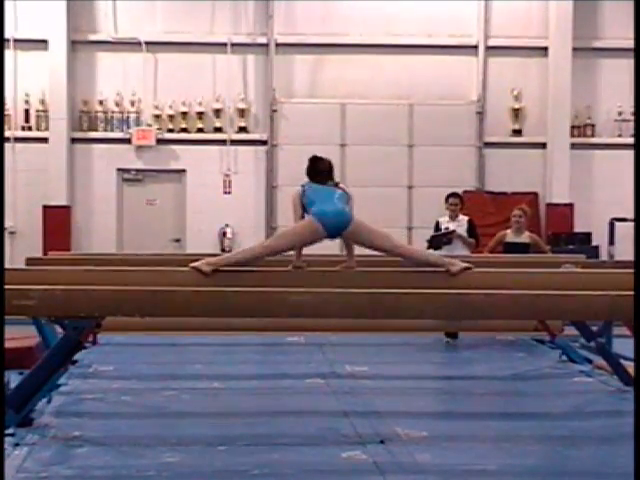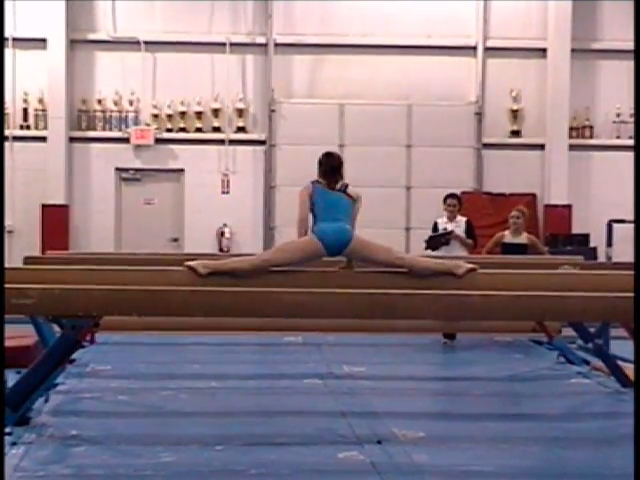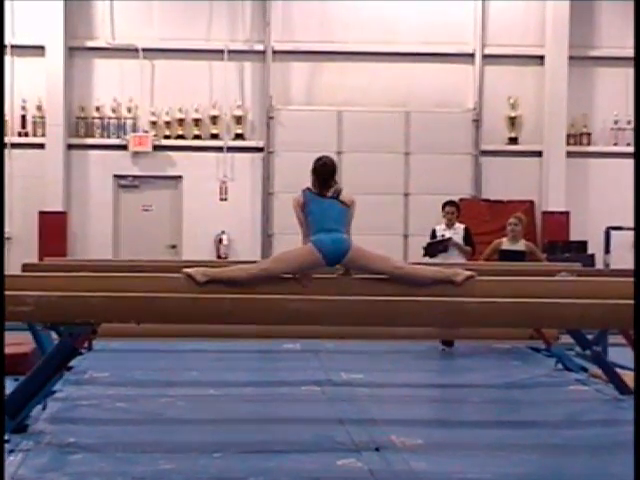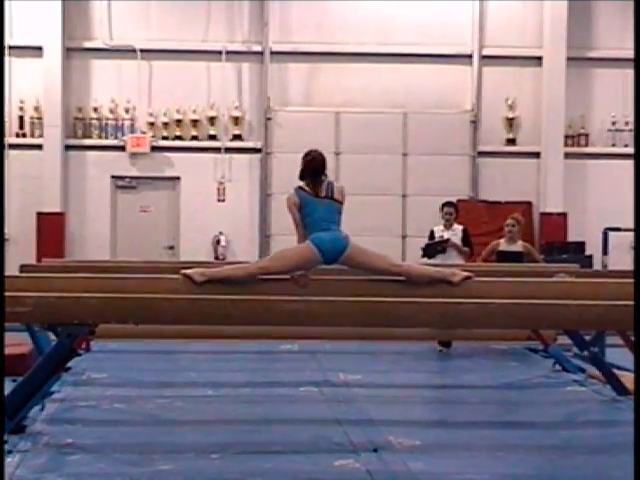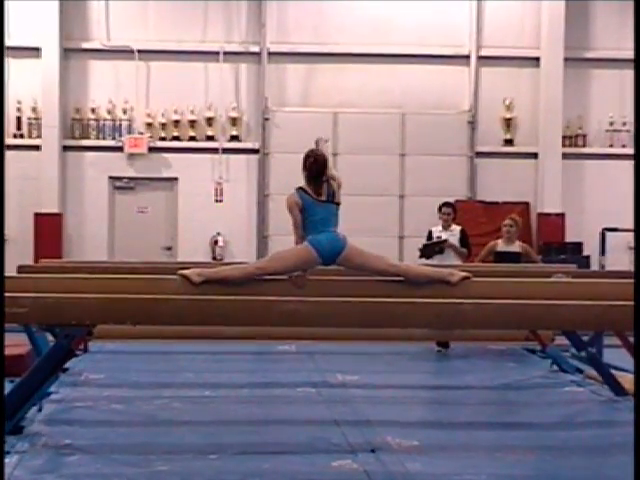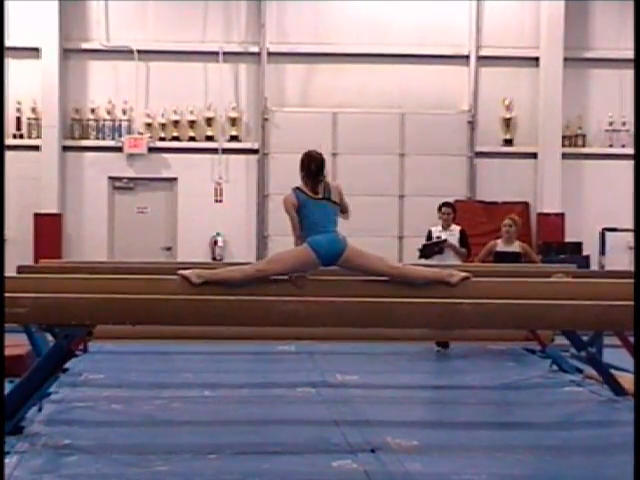
dt=0.3s
person 1, frame 1
left shoulder: (301, 192)
right shoulder: (343, 190)
left elbow: (299, 225)
left wrist: (297, 258)
right wrist: (351, 259)
left hip: (321, 220)
right hip: (343, 219)
left knee: (266, 247)
right knee: (397, 247)
left ankle: (212, 263)
right ankle: (450, 263)
person 1, frame 2
left shoulder: (308, 190)
right shoulder: (353, 194)
left elbow: (302, 221)
left wrist: (301, 255)
right wrist: (350, 259)
left hip: (321, 237)
right hip: (345, 237)
left knee: (264, 260)
right knee: (401, 260)
left ankle: (207, 266)
right ankle: (454, 266)
person 1, frame 3
left shoulder: (301, 198)
right shoulder: (347, 199)
left wrist: (304, 268)
right wrist: (346, 265)
left hip: (320, 247)
right hip: (343, 246)
left knee: (262, 269)
right knee: (399, 269)
left ankle: (205, 273)
right ankle: (454, 274)
person 1, frame 4
left shoulder: (294, 197)
right shoulder: (338, 190)
left elbow: (301, 234)
left wrist: (302, 266)
left hip: (316, 246)
right hip: (341, 243)
left knee: (261, 267)
right knee: (395, 266)
left ankle: (204, 274)
right ankle: (451, 274)
person 1, frame 5
left shoulder: (295, 198)
right shoulder: (336, 186)
left elbow: (299, 235)
right elbow: (329, 173)
left wrist: (299, 267)
right wrist: (323, 153)
left hip: (314, 248)
right hip: (339, 245)
left knee: (257, 268)
right knee: (395, 267)
left ankle: (201, 274)
right ankle: (450, 274)
person 1, frame 6
left shoulder: (292, 198)
right shoulder: (335, 190)
left elbow: (298, 236)
left wrist: (299, 266)
left hip: (314, 248)
right hip: (338, 245)
left knee: (258, 270)
right knee: (394, 269)
left ankle: (201, 275)
right ankle: (449, 275)
person 2, frame 1
left shoulder: (468, 221)
right shoulder: (439, 222)
left elbow: (475, 244)
right elbow: (434, 245)
left wrist: (460, 236)
right wrist: (442, 240)
left ankle: (452, 332)
right ankle: (450, 332)
person 2, frame 2
left shoulder: (466, 222)
right shoulder: (438, 223)
left elbow: (473, 244)
left wrist: (458, 237)
left ankle: (450, 332)
right ankle: (447, 332)
person 2, frame 3
left shoulder: (464, 229)
right shoulder: (436, 230)
left elbow: (471, 252)
right elbow: (430, 253)
left wrist: (456, 244)
left ankle: (448, 339)
right ankle: (445, 339)
person 2, frame 4
left shoulder: (462, 230)
right shoulder: (434, 231)
left elbow: (469, 253)
right elbow: (428, 254)
left wrist: (455, 245)
right wrist: (437, 248)
left ankle: (445, 340)
right ankle: (443, 340)
person 2, frame 5
left shoulder: (460, 231)
right shoulder: (432, 231)
left elbow: (467, 254)
left wrist: (452, 246)
left ankle: (443, 341)
right ankle: (441, 340)
person 2, frame 6
left shoulder: (460, 231)
right shoulder: (432, 231)
left elbow: (466, 254)
left wrist: (452, 246)
left ankle: (443, 340)
right ankle: (441, 340)
